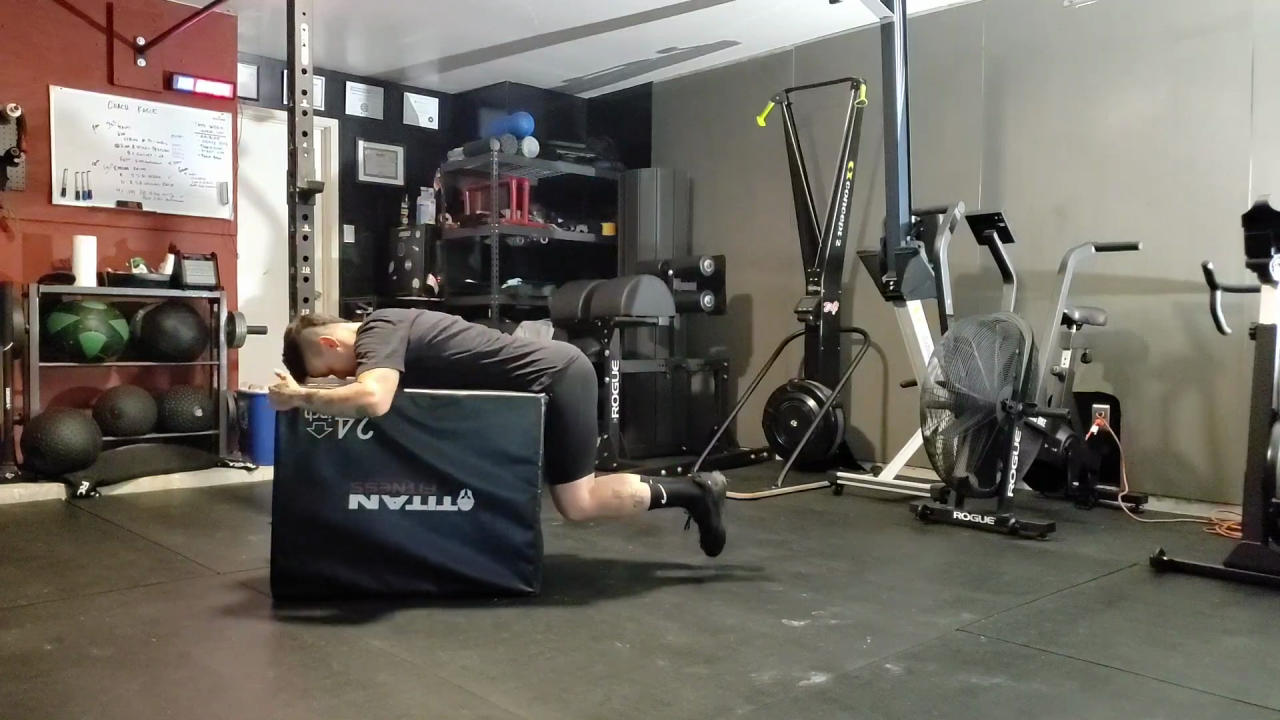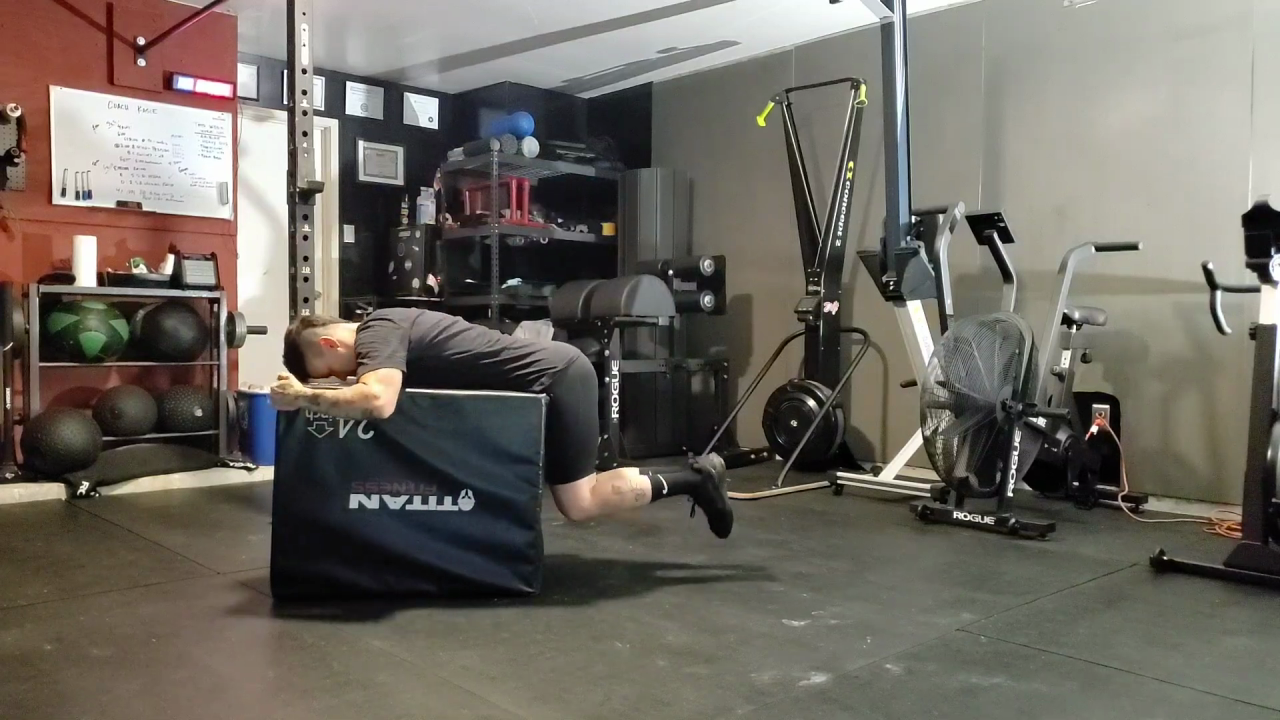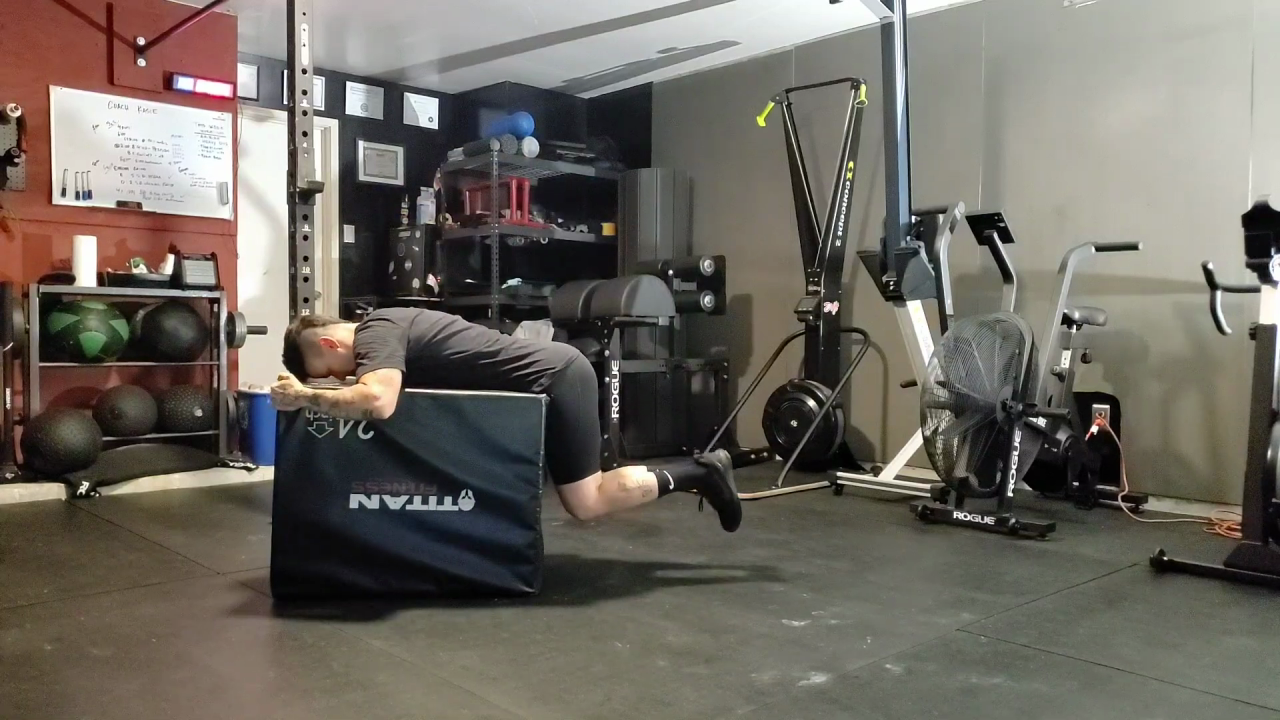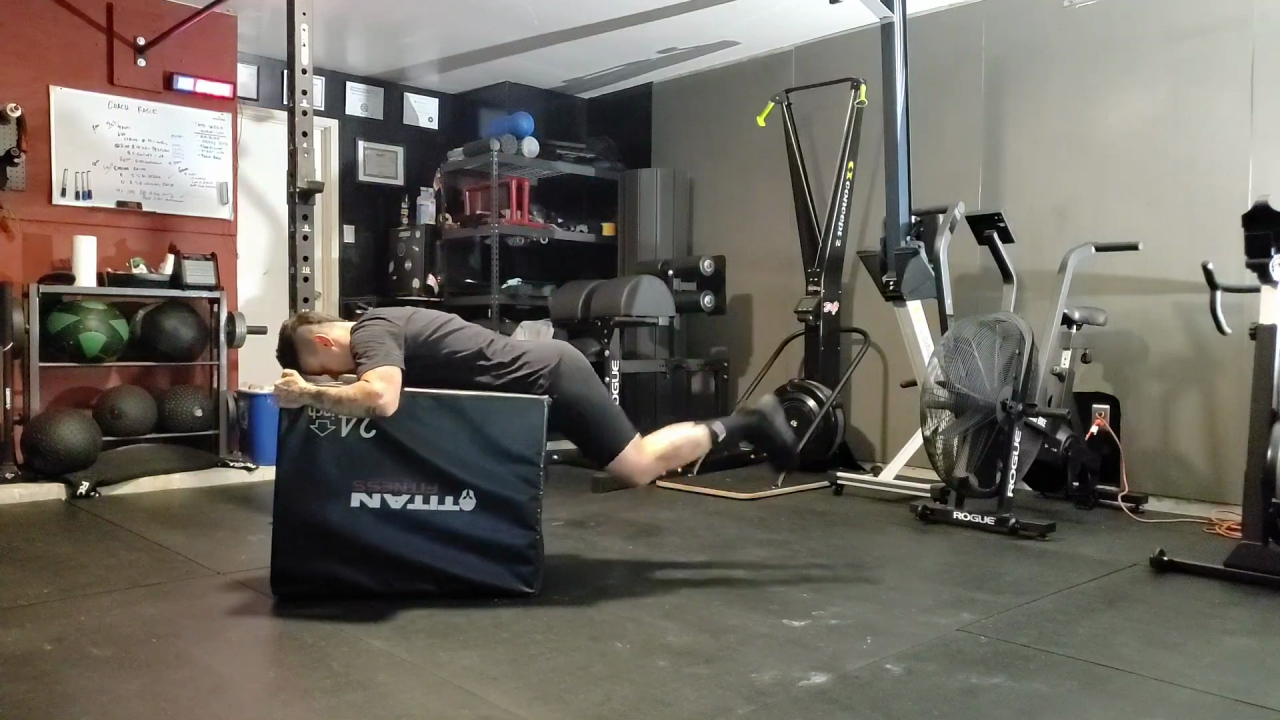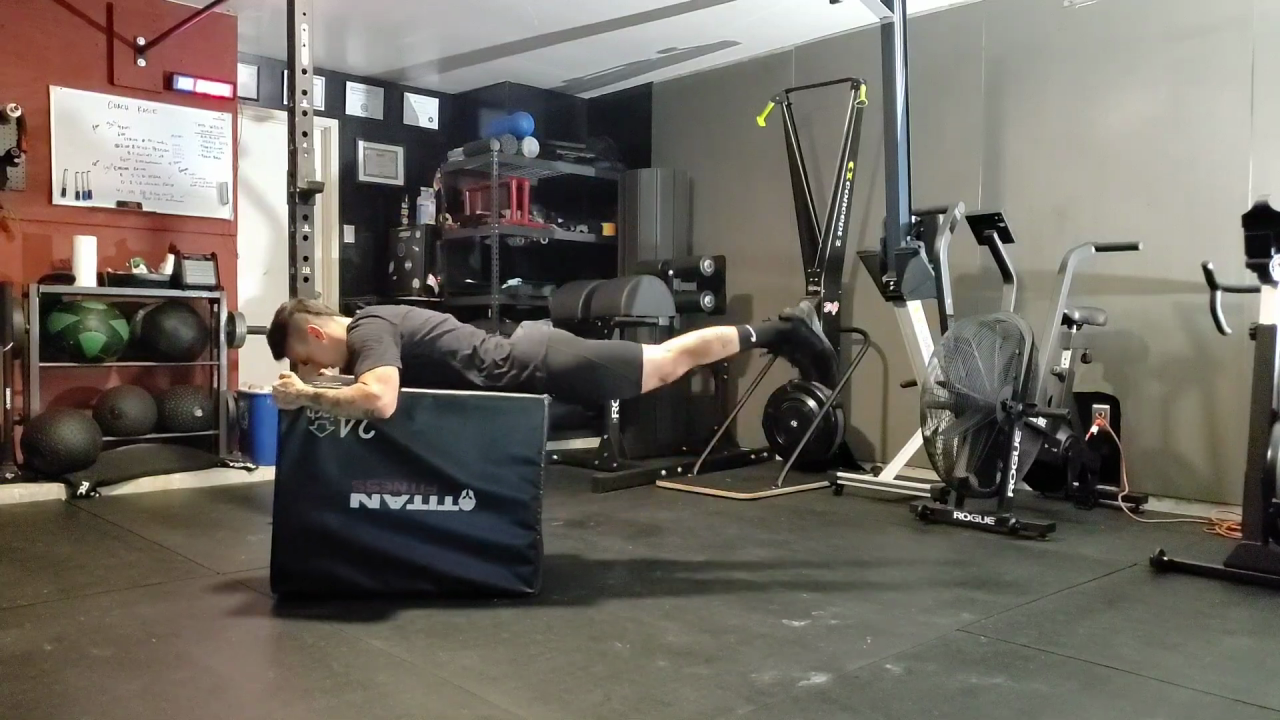
dt=0.4s
person 1, frame 1
left shoulder: (378, 332)
right shoulder: (386, 328)
left elbow: (373, 401)
left wrist: (300, 397)
left hip: (556, 378)
right hip: (554, 372)
left knee: (577, 503)
right knee: (578, 492)
left ankle: (695, 492)
right ankle: (690, 491)
person 1, frame 2
left shoulder: (377, 332)
right shoulder: (386, 329)
left elbow: (378, 401)
left wrist: (303, 397)
right wrist: (318, 394)
left hip: (556, 379)
right hip: (554, 372)
left knee: (578, 504)
right knee: (580, 491)
left ankle: (693, 478)
right ankle: (691, 477)
person 1, frame 3
left shoulder: (375, 333)
right shoulder: (386, 327)
left elbow: (378, 402)
right elbow: (385, 389)
left wrist: (304, 397)
right wrist: (318, 394)
left hip: (553, 379)
right hip: (553, 374)
left knee: (585, 503)
right knee: (585, 491)
left ankle: (697, 473)
right ankle: (696, 471)
person 1, frame 4
left shoulder: (370, 333)
right shoulder: (382, 326)
left elbow: (382, 399)
right elbow: (384, 390)
left wrist: (308, 393)
right wrist: (323, 392)
left hip: (546, 377)
right hip: (543, 367)
left knee: (638, 466)
right knee: (633, 459)
left ankle: (744, 425)
right ankle: (742, 425)
person 1, frame 5
left shoulder: (367, 331)
right shoulder: (373, 327)
left elbow: (379, 401)
right elbow: (377, 388)
left wrist: (306, 395)
right wrist: (322, 386)
left hip: (539, 368)
right hip: (529, 356)
left knee: (668, 364)
right knee: (664, 362)
left ankle: (781, 332)
right ankle: (781, 330)
